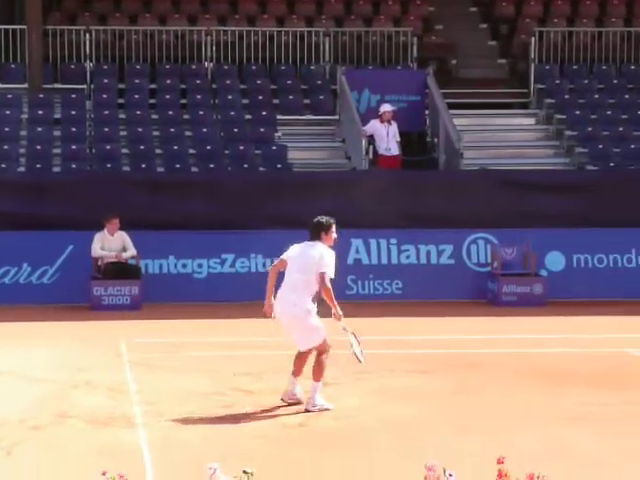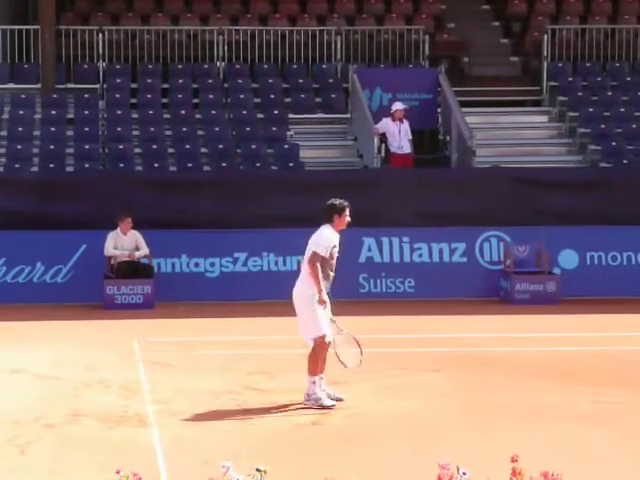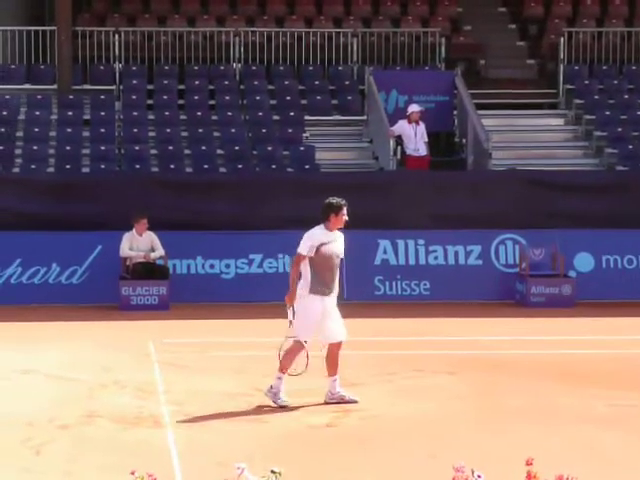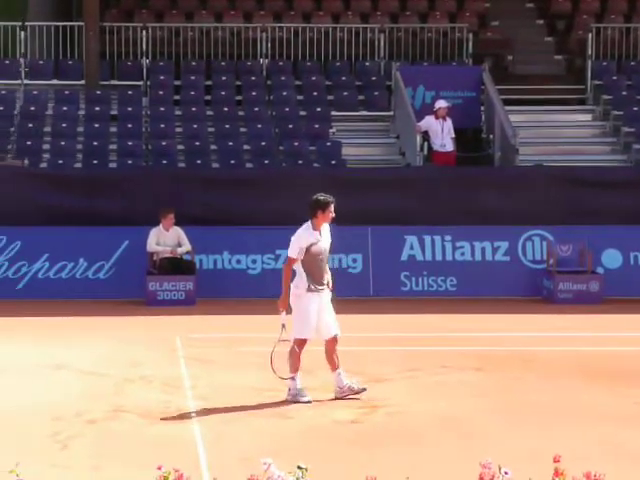
dt=0.4s
person 1, frame 1
left shoulder: (297, 248)
right shoulder: (326, 253)
left elbow: (274, 269)
right elbow: (324, 284)
left wrist: (269, 298)
right wrist: (335, 308)
left hip: (282, 305)
right hip: (300, 308)
left knee: (307, 347)
right knee: (323, 349)
left ankle: (292, 391)
right ankle: (314, 399)
person 1, frame 2
left shoulder: (326, 234)
right shoulder: (328, 235)
right elbow: (312, 263)
right wrist: (321, 292)
left hip: (313, 294)
right hip: (310, 295)
left knee: (324, 342)
right knee: (320, 342)
left ankle: (319, 388)
right ankle: (312, 393)
person 1, frame 3
left shoulder: (339, 237)
right shoulder: (314, 236)
right elbow: (297, 263)
left wrist: (336, 289)
right wrist: (292, 290)
left hip: (328, 298)
right hip: (309, 297)
left knee: (335, 343)
right knee: (299, 344)
left ankle: (334, 391)
right ankle: (275, 387)
person 1, frame 4
left shoulder: (326, 230)
right shoulder: (302, 235)
right elbow: (288, 265)
left wrist: (328, 277)
right wrist: (284, 295)
left hip: (322, 293)
right hip: (305, 295)
left knee: (331, 339)
right knee: (300, 341)
left ankle: (341, 385)
right ankle: (294, 388)
